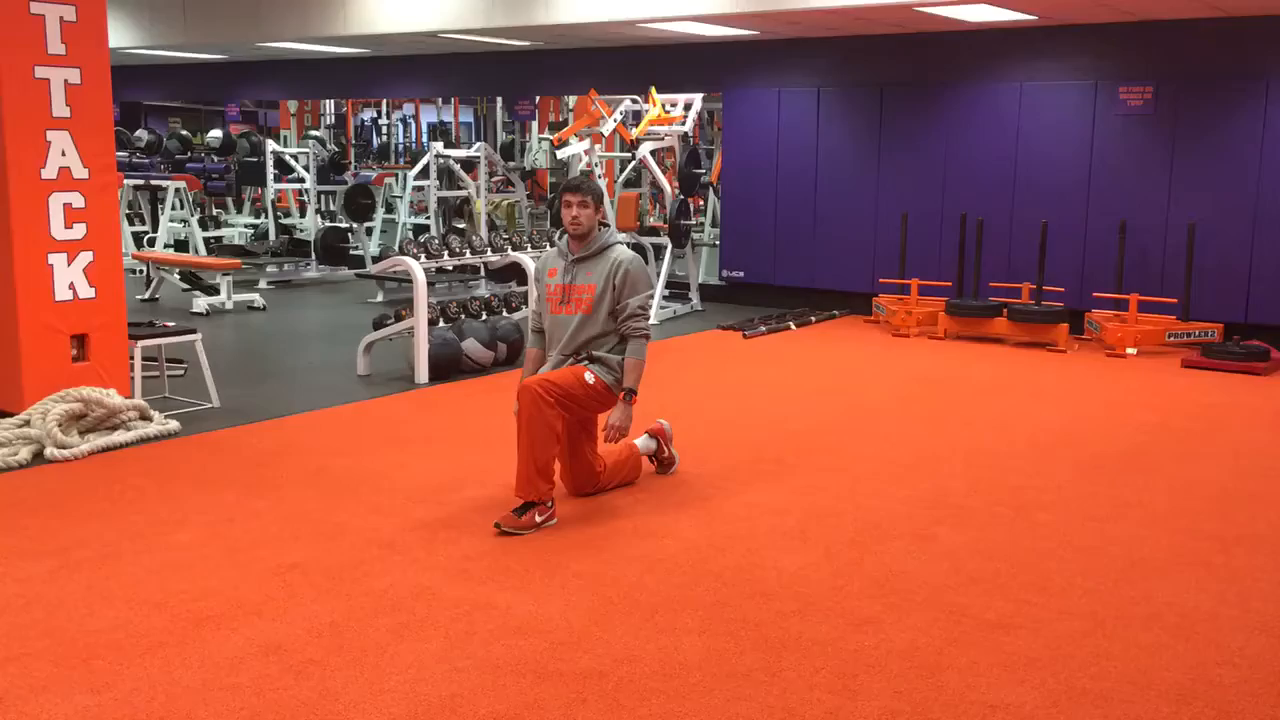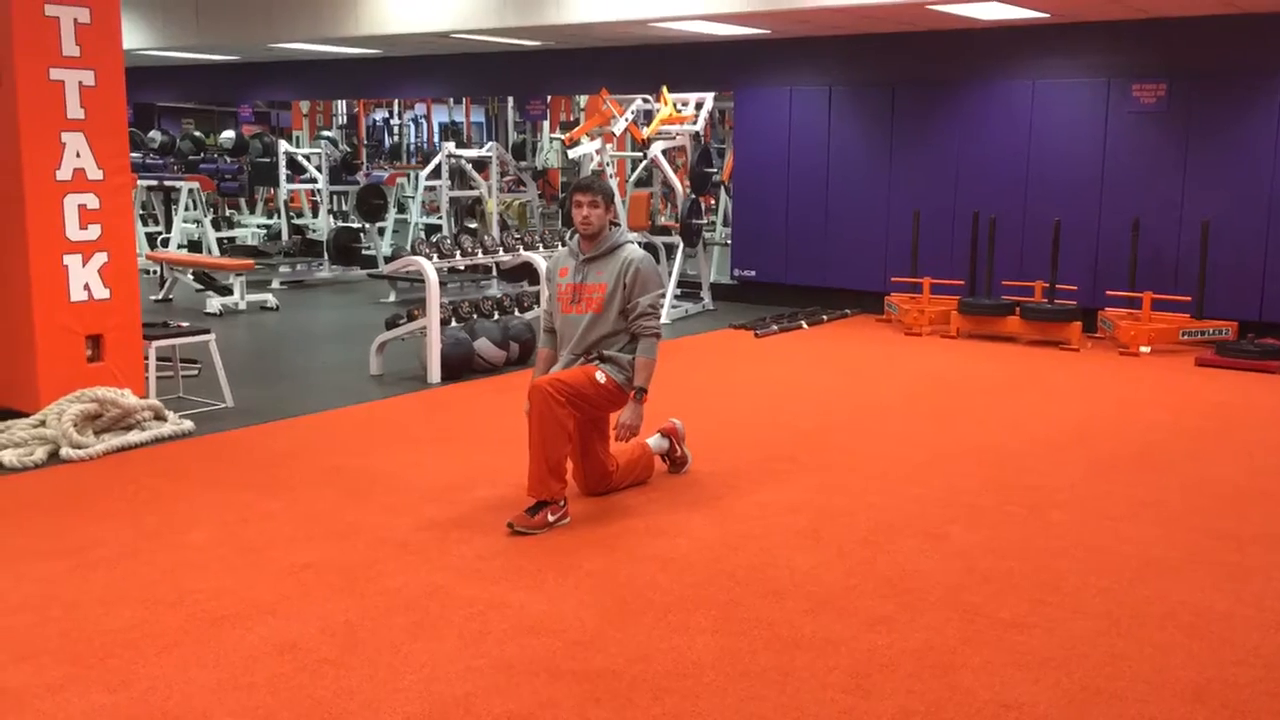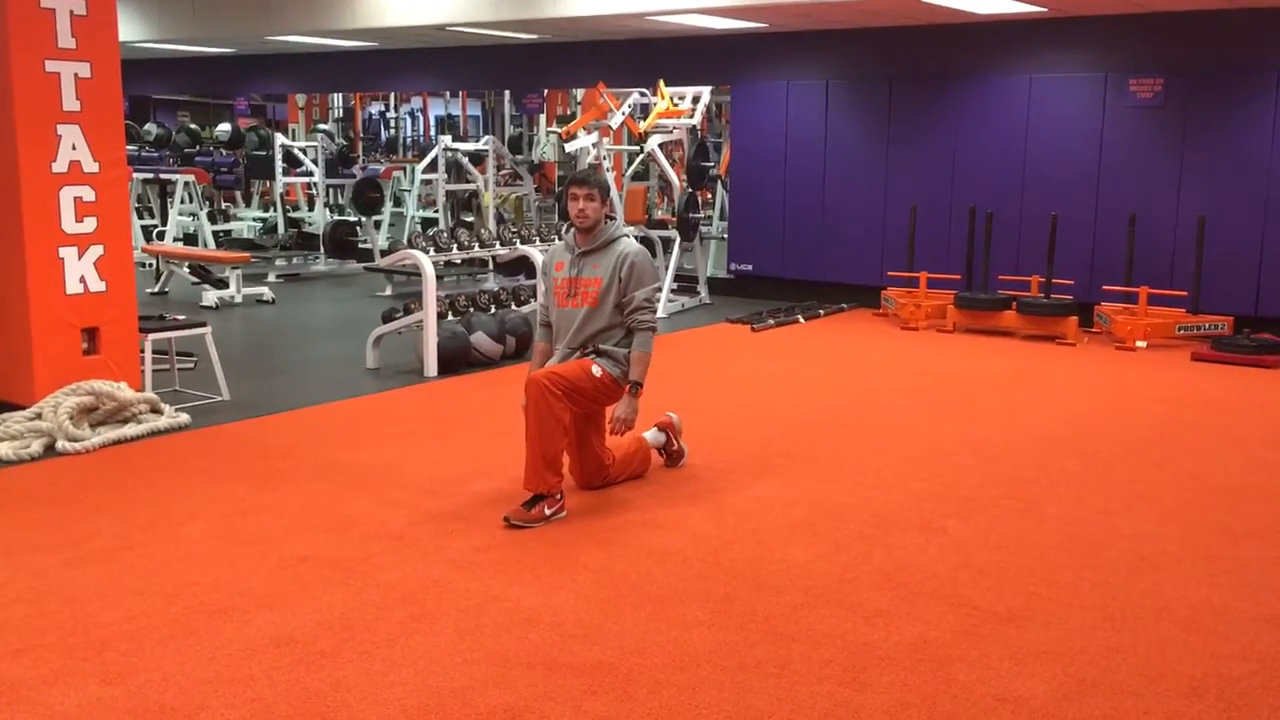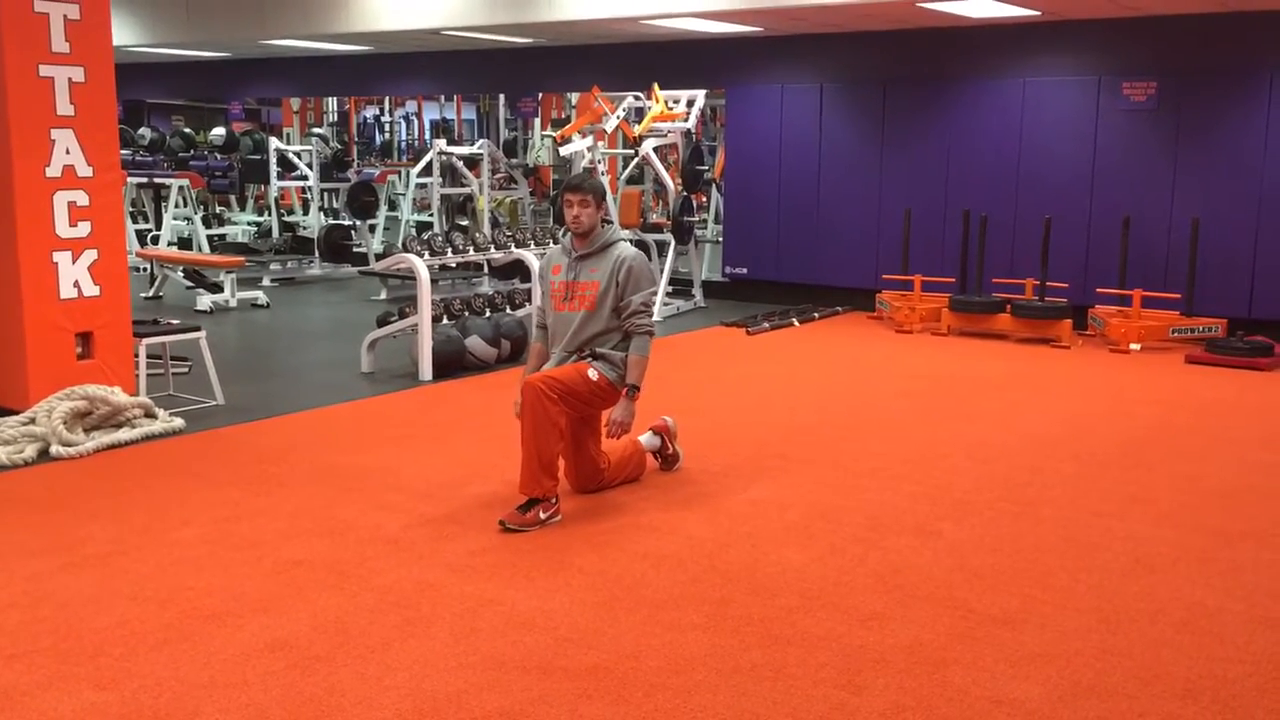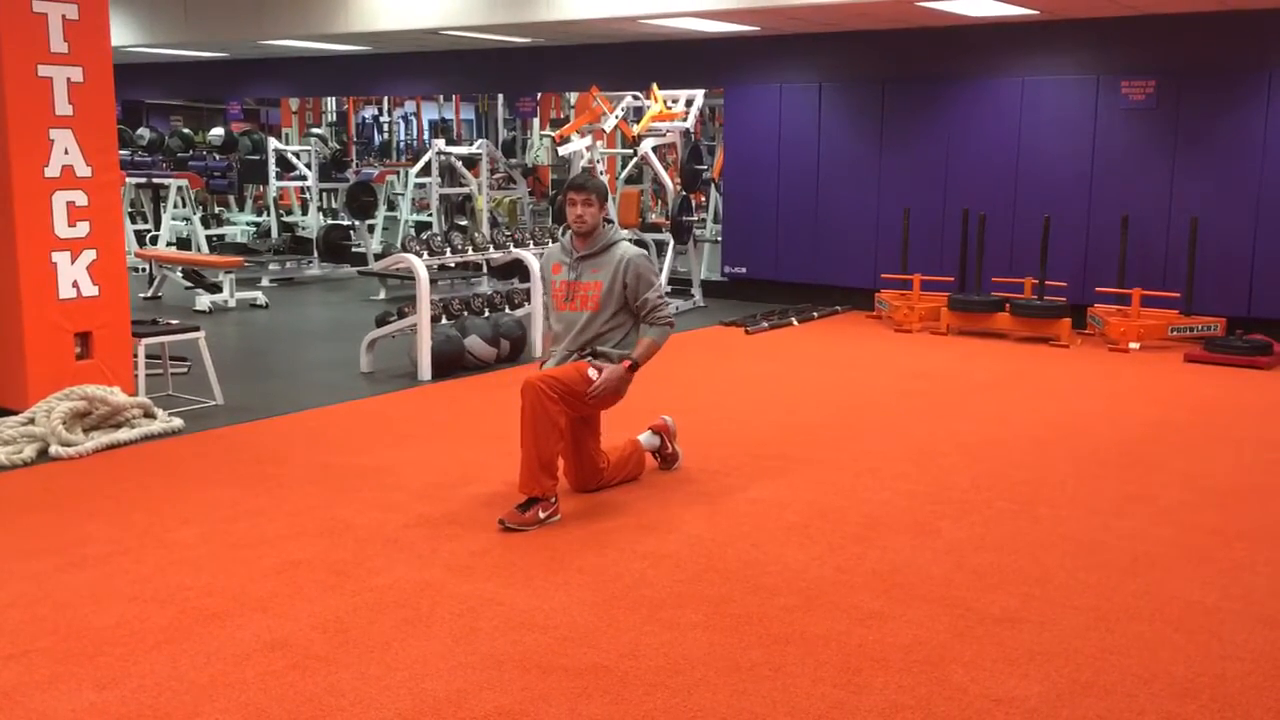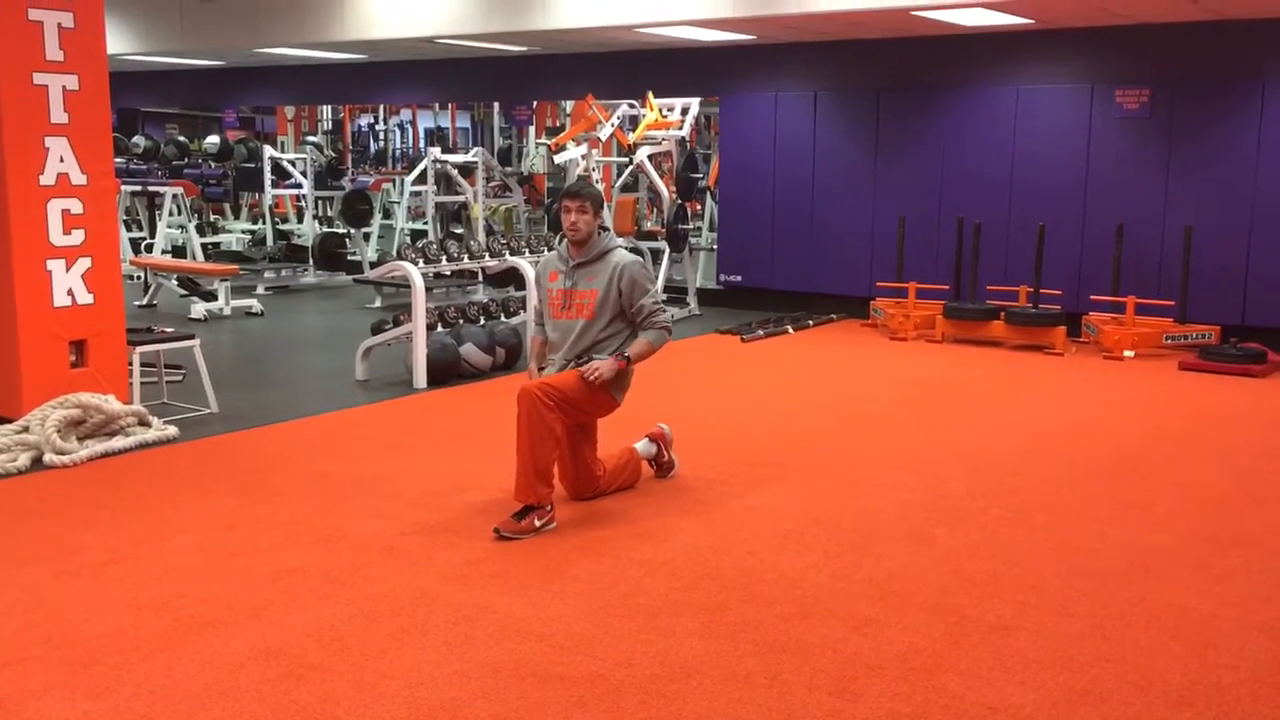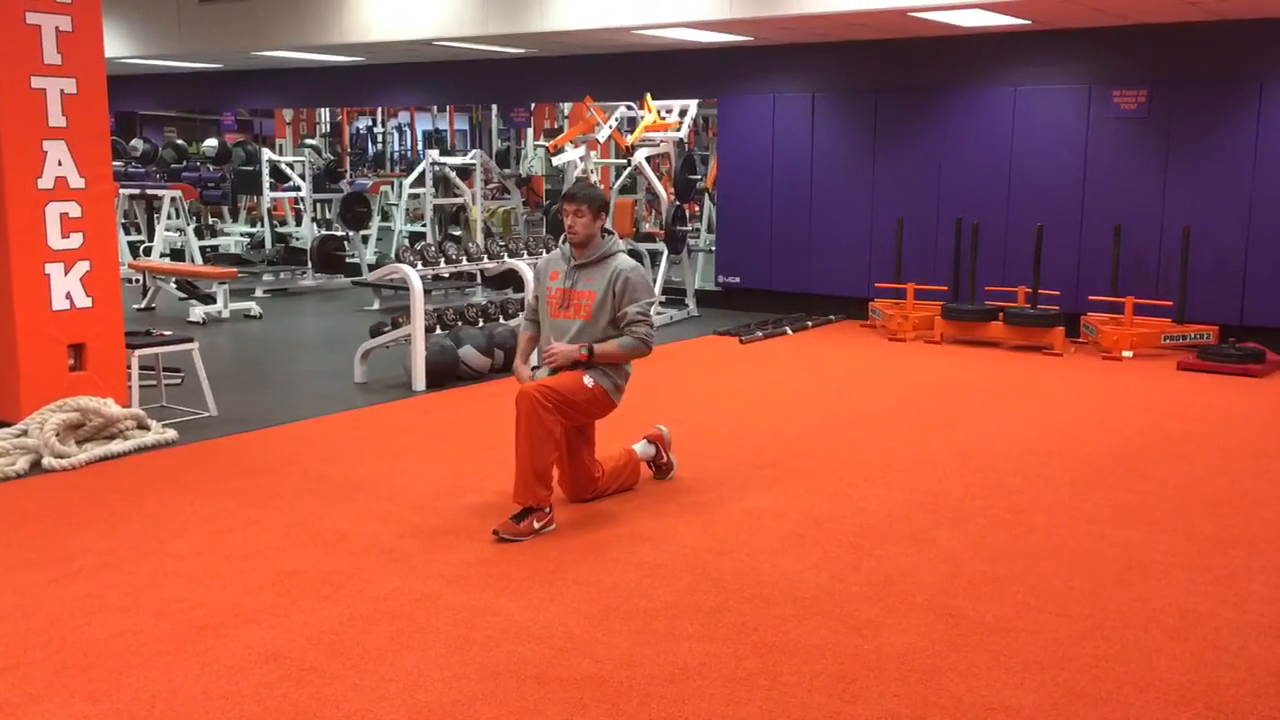
dt=0.7s
person 1, frame 1
left shoulder: (623, 263)
right shoulder: (548, 263)
left elbow: (637, 336)
right elbow: (538, 331)
left wrist: (627, 400)
right wrist: (522, 393)
left hip: (600, 372)
right hip: (562, 375)
left knee: (536, 391)
right knee: (583, 482)
left ankle: (537, 502)
right ankle: (651, 443)
person 1, frame 2
left shoulder: (633, 262)
right shoulder: (559, 263)
left elbow: (647, 335)
right elbow: (549, 331)
left wrist: (637, 400)
right wrist: (533, 392)
left hip: (611, 372)
right hip: (573, 376)
left knee: (547, 391)
right knee: (596, 481)
left ankle: (551, 502)
right ankle: (662, 442)
person 1, frame 3
left shoulder: (629, 255)
right shoulder: (555, 257)
left elbow: (643, 328)
right elbow: (545, 325)
left wrist: (632, 394)
right wrist: (530, 387)
left hip: (607, 366)
right hip: (569, 369)
left knee: (543, 384)
right knee: (592, 475)
left ankle: (547, 495)
right ankle: (659, 436)
person 1, frame 4
left shoulder: (626, 260)
right shoulder: (552, 260)
left elbow: (641, 333)
right elbow: (543, 328)
left wrist: (629, 397)
right wrist: (523, 386)
left hip: (603, 369)
right hip: (565, 370)
left knee: (540, 388)
right knee: (587, 478)
left ankle: (542, 498)
right ankle: (654, 440)
person 1, frame 5
left shoulder: (629, 260)
right shoulder: (552, 258)
left elbow: (661, 322)
left wrist: (626, 368)
right wrist: (545, 363)
left hip: (602, 371)
right hip: (564, 370)
left knee: (536, 387)
right knee: (586, 478)
left ankle: (542, 499)
right ankle: (654, 439)
person 1, frame 6
left shoulder: (624, 266)
right shoulder: (548, 266)
left elbow: (659, 327)
left wrist: (618, 362)
right wrist: (535, 366)
left hip: (600, 381)
right hip: (560, 379)
left knee: (532, 395)
right knee: (583, 485)
left ankle: (537, 506)
right ankle: (650, 448)
person 1, frame 7
left shoulder: (624, 272)
right shoulder: (549, 264)
left elbow: (641, 342)
right elbow: (531, 319)
left wrist: (582, 351)
right wrist: (520, 361)
left hip: (597, 379)
right hip: (557, 380)
left knee: (532, 397)
right knee: (581, 487)
left ankle: (536, 509)
right ankle: (649, 449)
